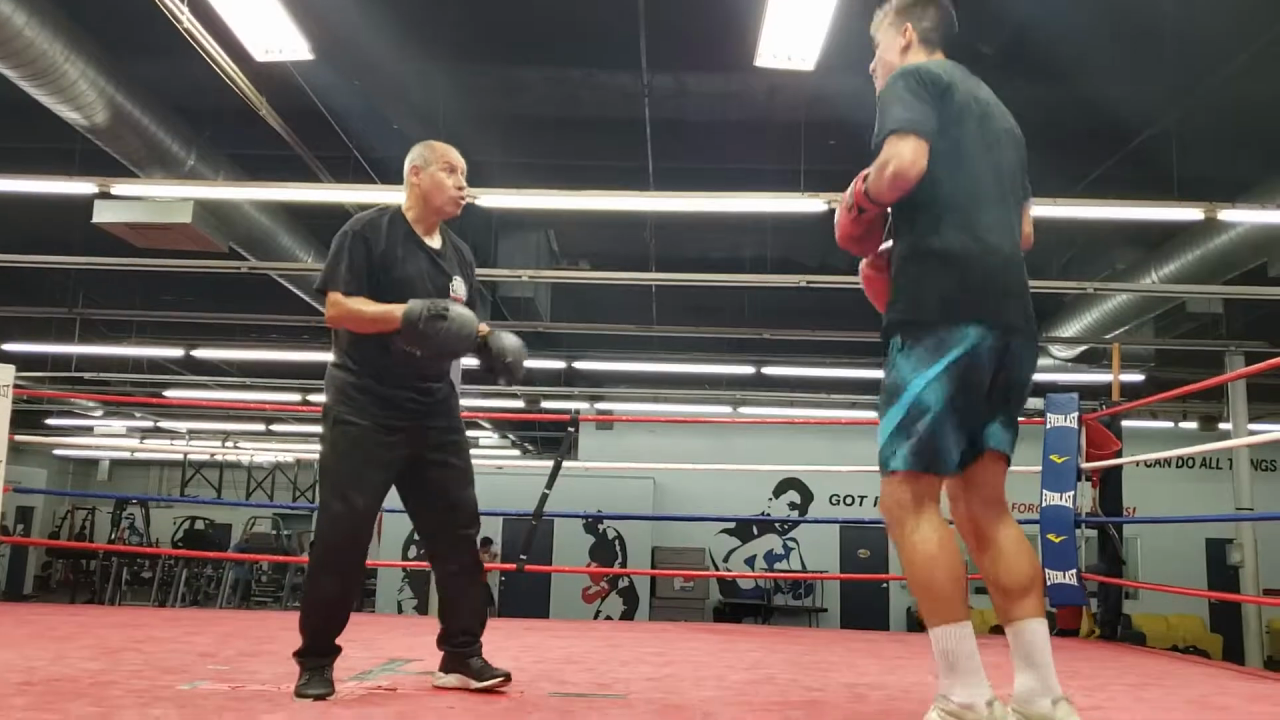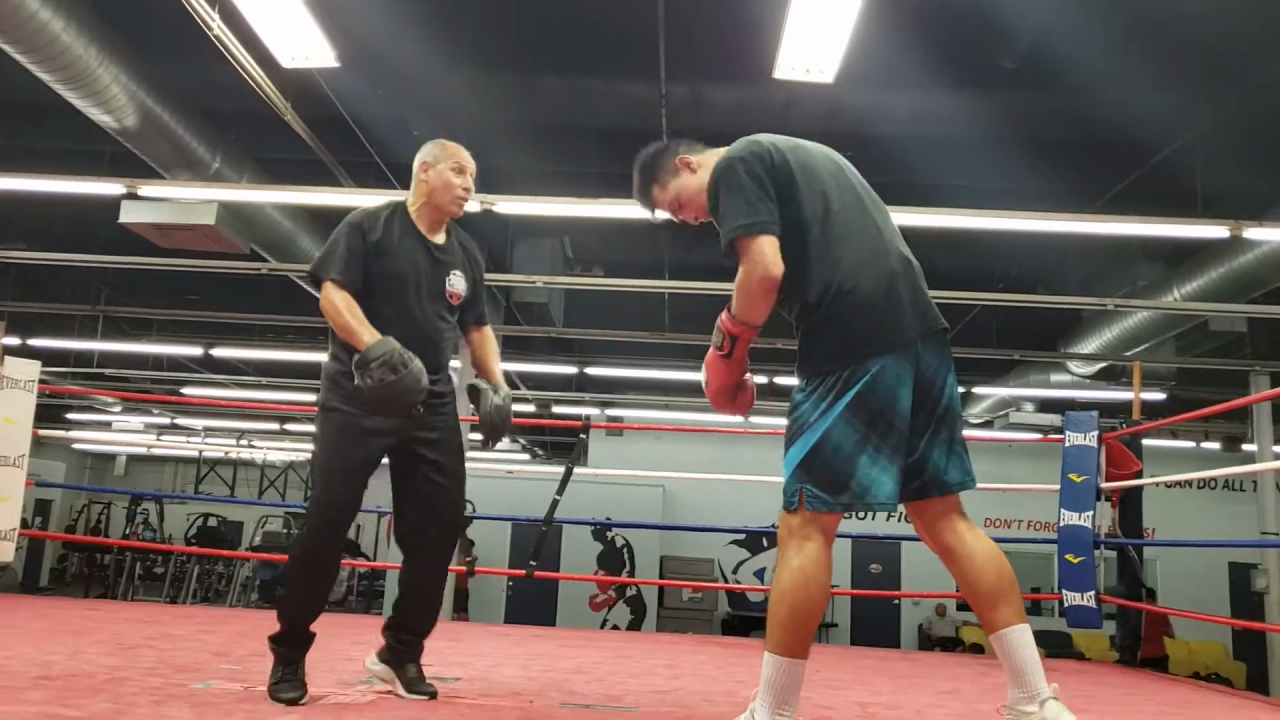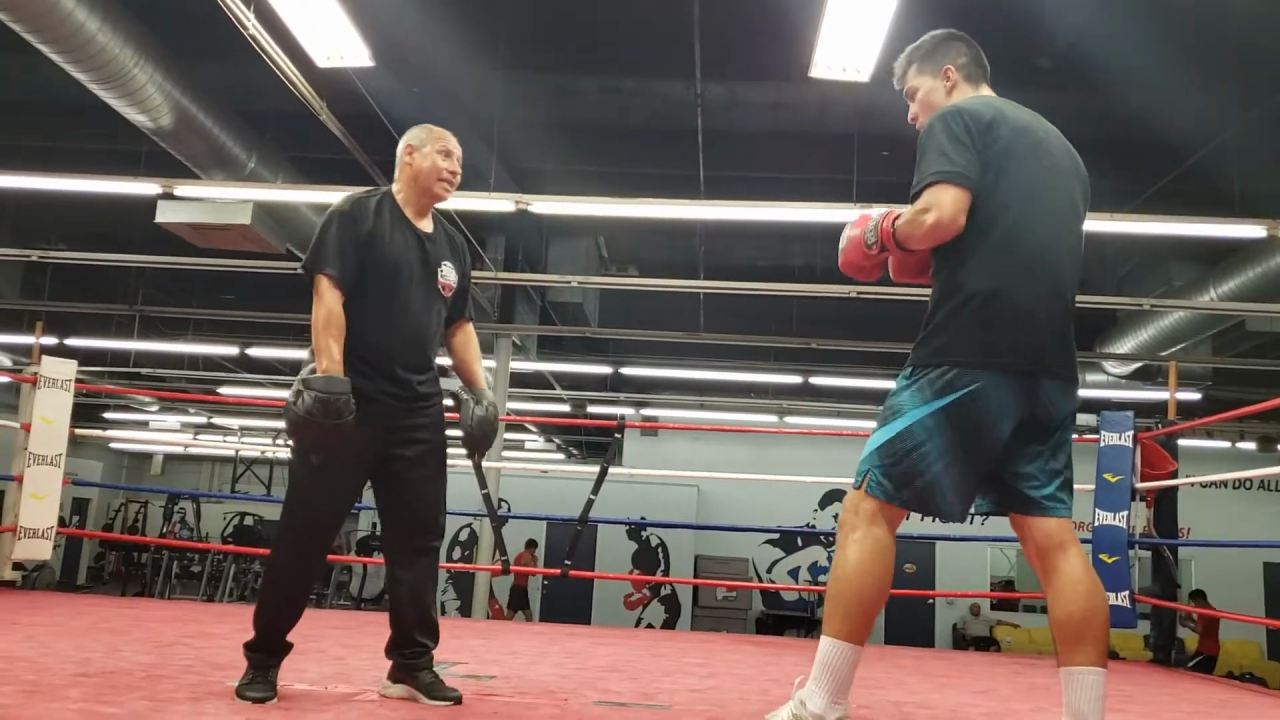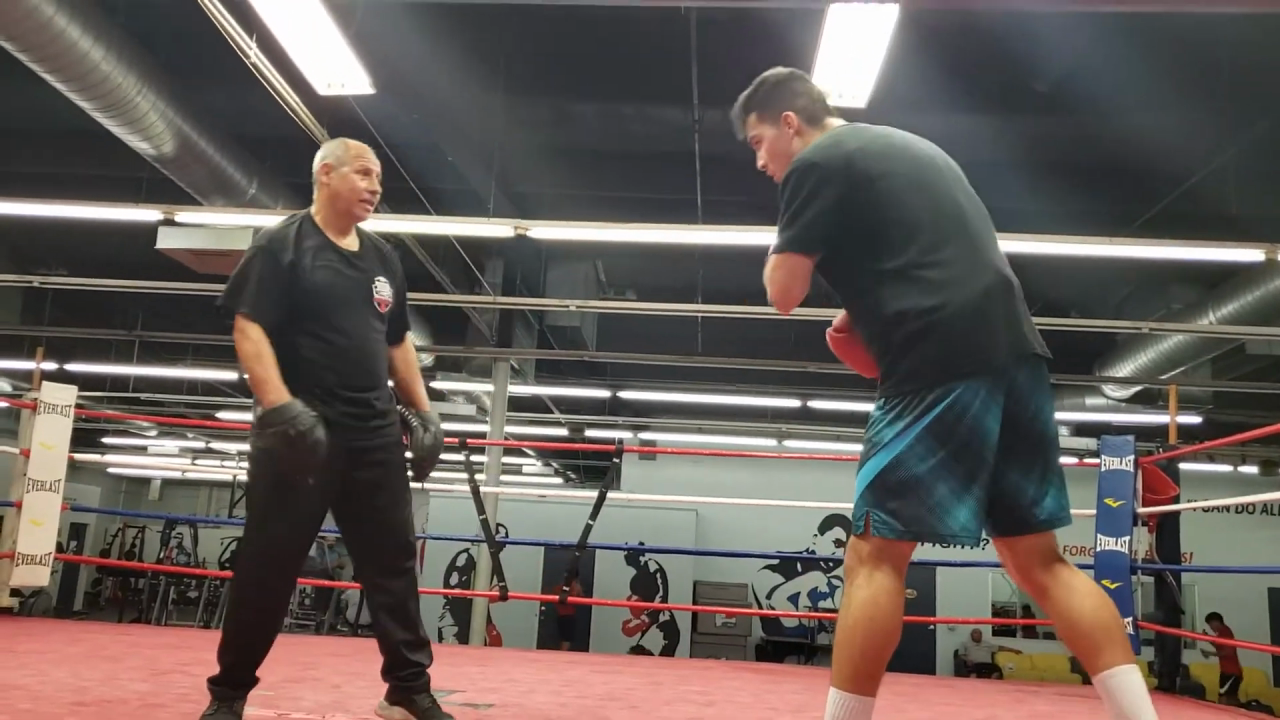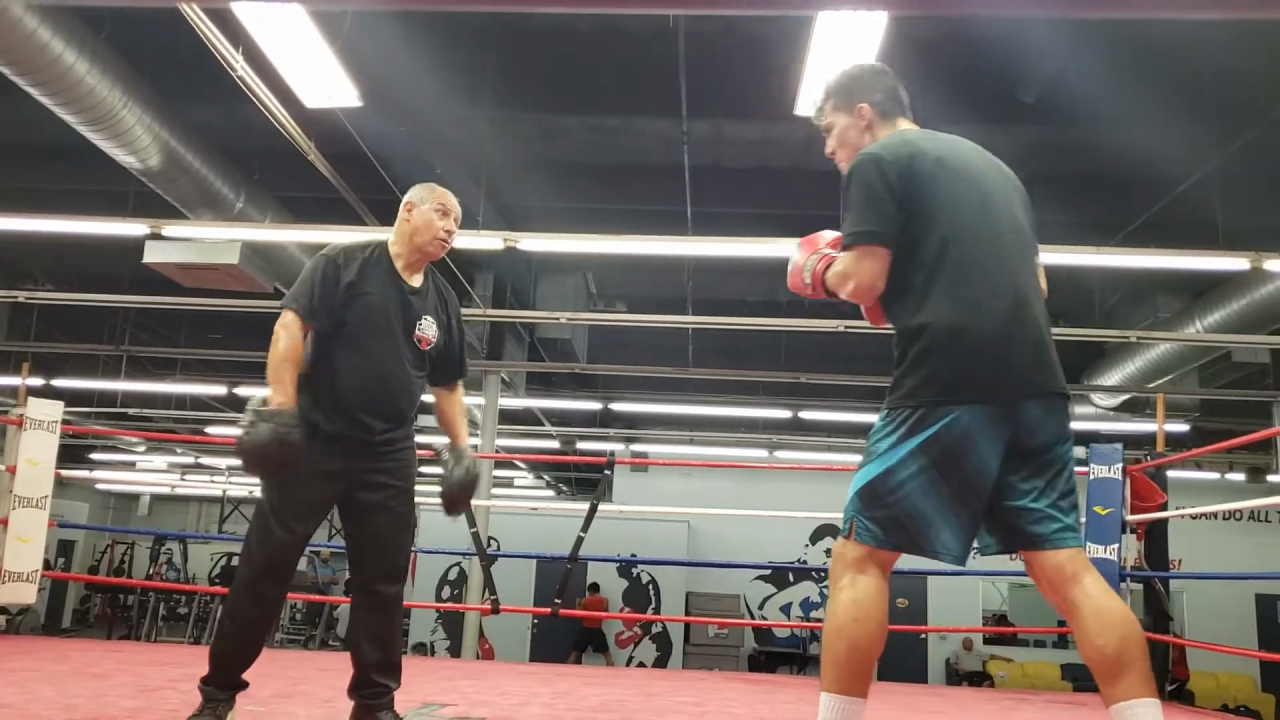
dt=1s
person 1, frame 1
left shoulder: (911, 79)
right shoulder: (996, 111)
left elbow: (905, 164)
left wrist: (863, 201)
left hip: (940, 313)
right hip: (1005, 318)
left knee: (911, 497)
right knee: (983, 503)
person 1, frame 2
left shoulder: (737, 167)
right shoulder: (808, 154)
left elbow: (765, 269)
left wrist: (728, 345)
left hip: (855, 349)
right hip: (919, 335)
left knee: (805, 526)
right knee: (944, 518)
person 1, frame 3
left shoulder: (958, 119)
right shoulder: (1062, 149)
left elbow: (943, 215)
left wrist: (884, 236)
left hip: (967, 353)
right hip: (1048, 362)
left knee: (870, 511)
right knee: (1053, 539)
person 1, frame 4
left shoulder: (819, 163)
right shoulder: (913, 148)
left elbow: (784, 292)
left wrist: (788, 250)
left hip: (940, 370)
right hip: (1014, 357)
left knee: (875, 554)
right knee: (1036, 558)
person 1, frame 5
left shoulder: (880, 162)
right shoulder: (991, 166)
left elbow: (864, 280)
left wrist: (819, 271)
left hip: (945, 387)
right hip: (1032, 387)
left knee: (860, 559)
right knee: (1068, 574)
person 2, frame 1
left shoulder: (458, 254)
right shoulder: (367, 232)
left elbow: (463, 323)
right elbow: (336, 307)
left wrist: (491, 341)
right wrist: (407, 315)
left hip: (435, 415)
right hip: (364, 411)
left knee: (456, 530)
right knee: (343, 532)
left ankle: (461, 654)
right ankle: (316, 659)
person 2, frame 2
left shoulder: (465, 251)
right shoulder: (369, 226)
left elbow: (476, 325)
right elbow: (332, 293)
left wrist: (495, 385)
right wrist: (376, 345)
left hip: (432, 404)
right hip: (359, 397)
left knee: (438, 527)
right knee: (329, 517)
left ankle: (399, 652)
right ankle: (290, 652)
person 2, frame 3
left shoulder: (452, 245)
right shoulder: (358, 214)
left elbow: (458, 325)
right elbow: (327, 292)
left wrist: (479, 391)
right wrist: (329, 373)
left hip: (418, 409)
right hip: (345, 401)
left knee: (419, 535)
right knee: (307, 528)
left ankle: (412, 665)
right ankle: (264, 659)
person 2, frame 4
left shoulder: (383, 258)
right shoulder: (279, 246)
right elbow: (248, 330)
left wrist: (422, 413)
right wrist: (278, 406)
left hip: (373, 433)
right hip: (299, 429)
left knee: (393, 560)
right knee: (267, 563)
person 2, frame 5
left shoulder: (442, 301)
right shoulder: (341, 264)
left elbow: (448, 383)
right elbow: (291, 325)
left wrist: (460, 451)
right wrist: (277, 405)
left hip: (386, 457)
right hip: (306, 442)
left knee: (383, 583)
right knee: (266, 566)
